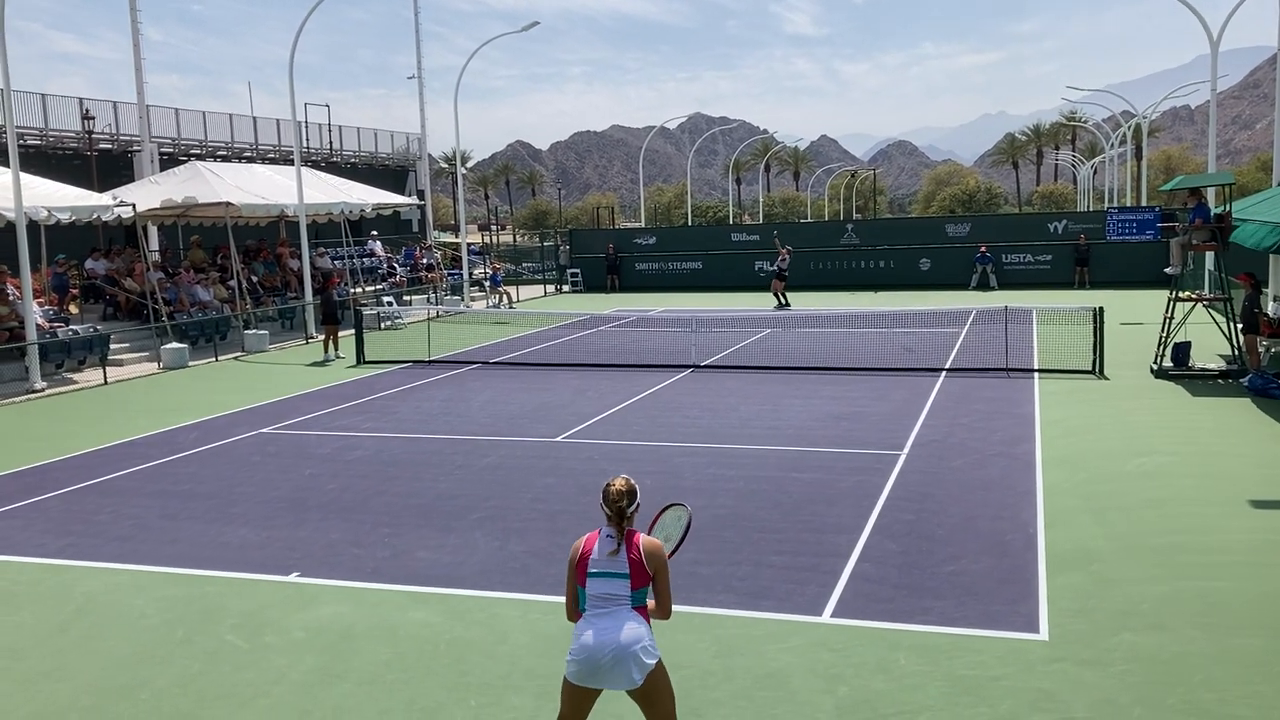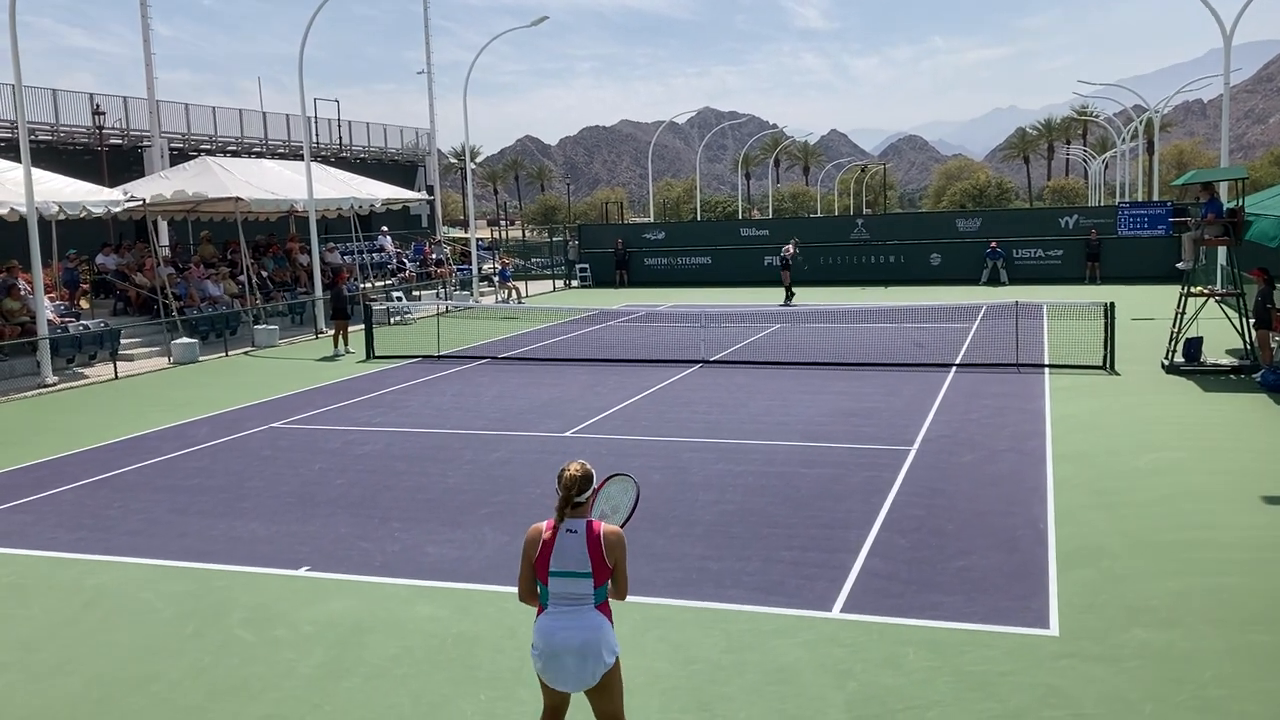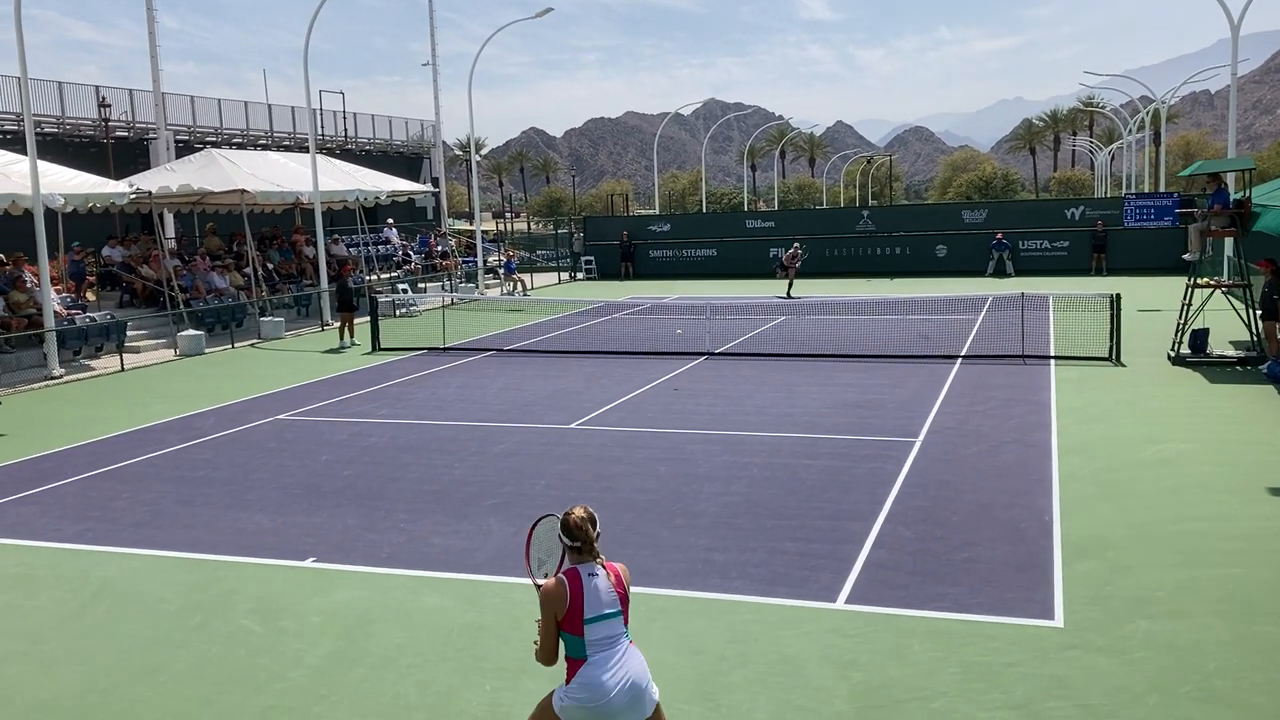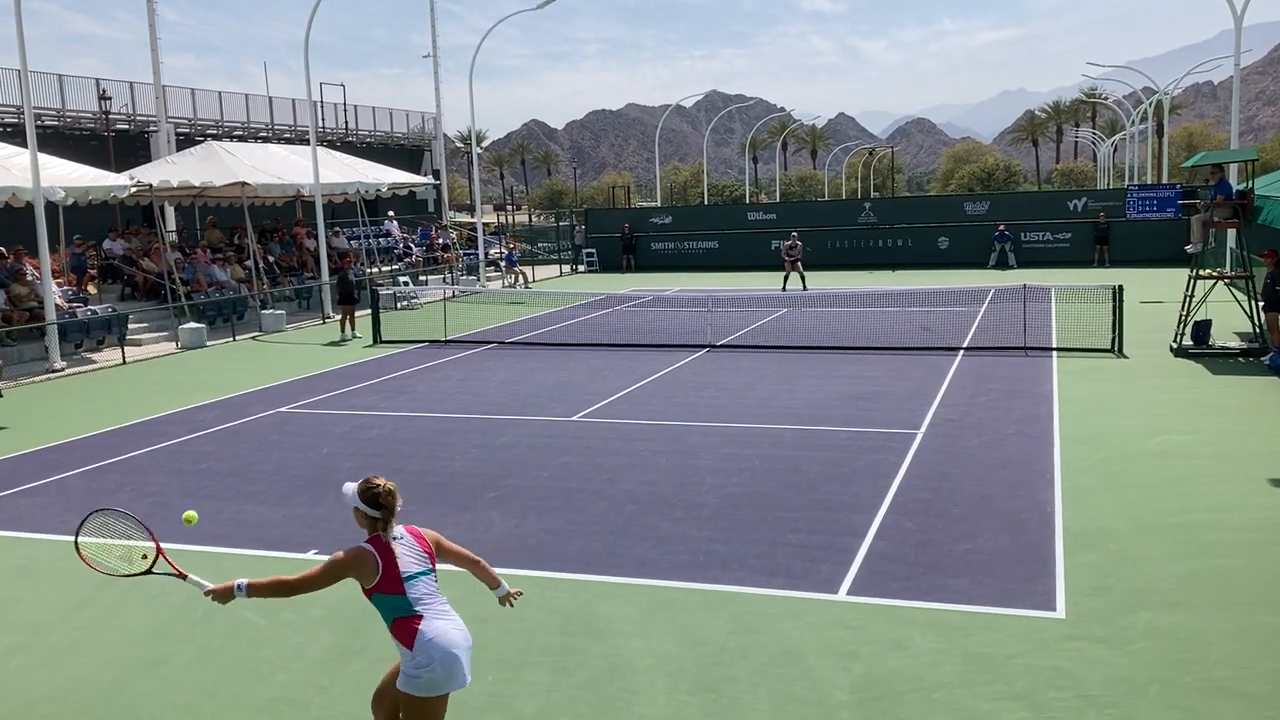
dt=0.5s
person 1, frame 1
left shoulder: (581, 546)
right shoulder: (651, 548)
left elbow: (572, 613)
right elbow: (664, 611)
left hip: (585, 647)
right hip: (634, 645)
person 1, frame 2
left shoulder: (536, 535)
right shoulder: (612, 537)
left elbow: (525, 594)
right elbow: (619, 593)
left hip: (549, 640)
right hip: (595, 642)
person 1, frame 3
left shoulder: (554, 589)
right shoulder: (619, 573)
left elbow: (547, 658)
left wrist: (543, 646)
left hip: (585, 692)
right hip: (634, 685)
person 1, frame 4
left shoulder: (362, 556)
right shoulder: (420, 536)
left elbow: (295, 585)
right elbow: (474, 562)
left wrist: (239, 588)
right wrist: (502, 590)
left hip: (430, 653)
right hip: (455, 637)
